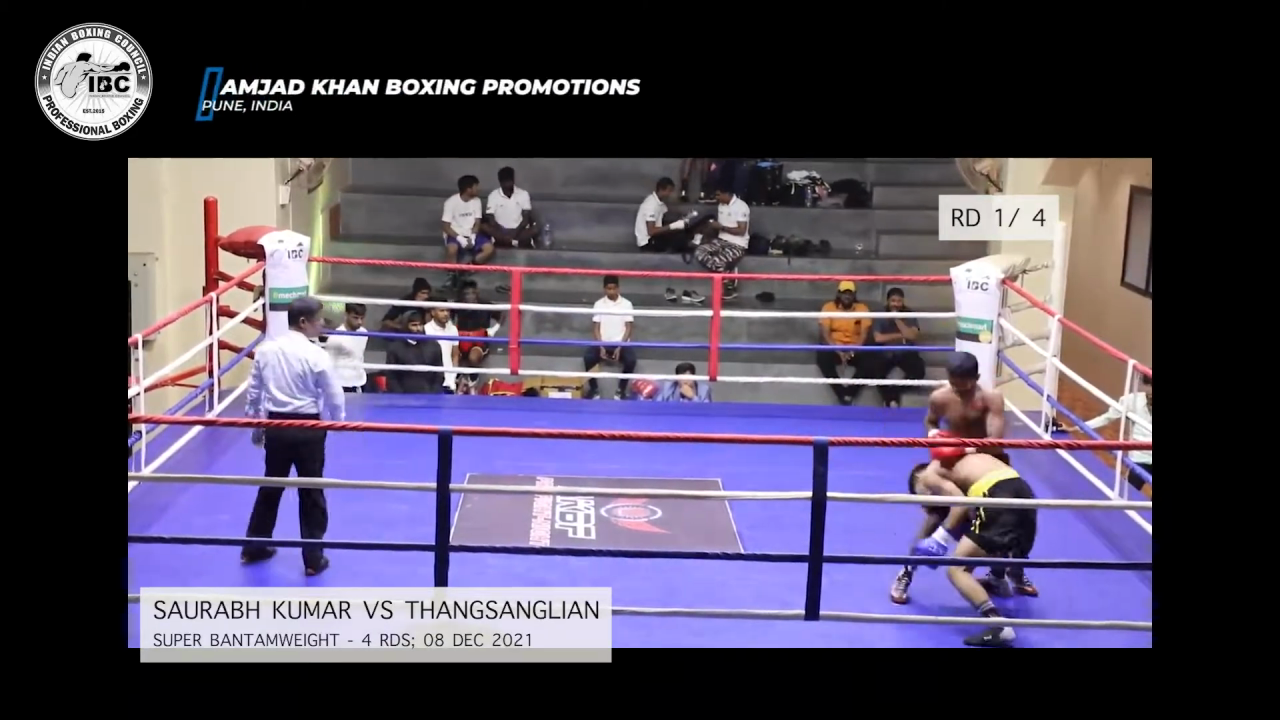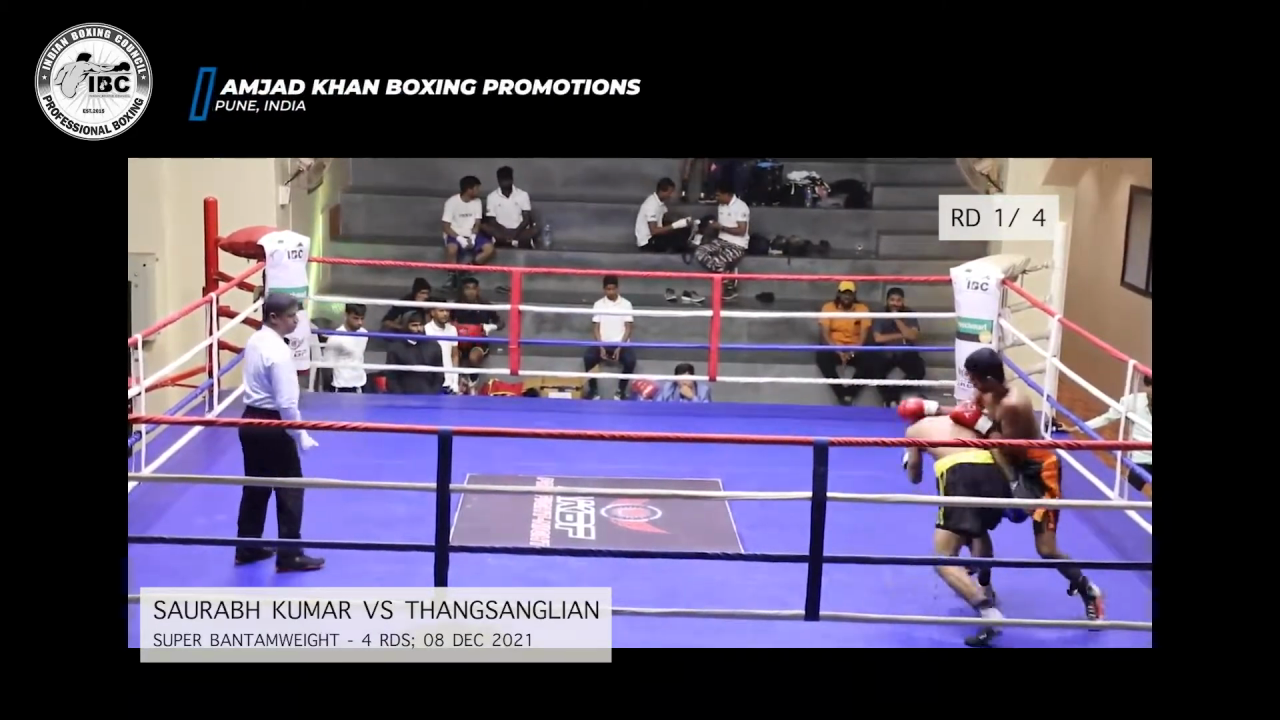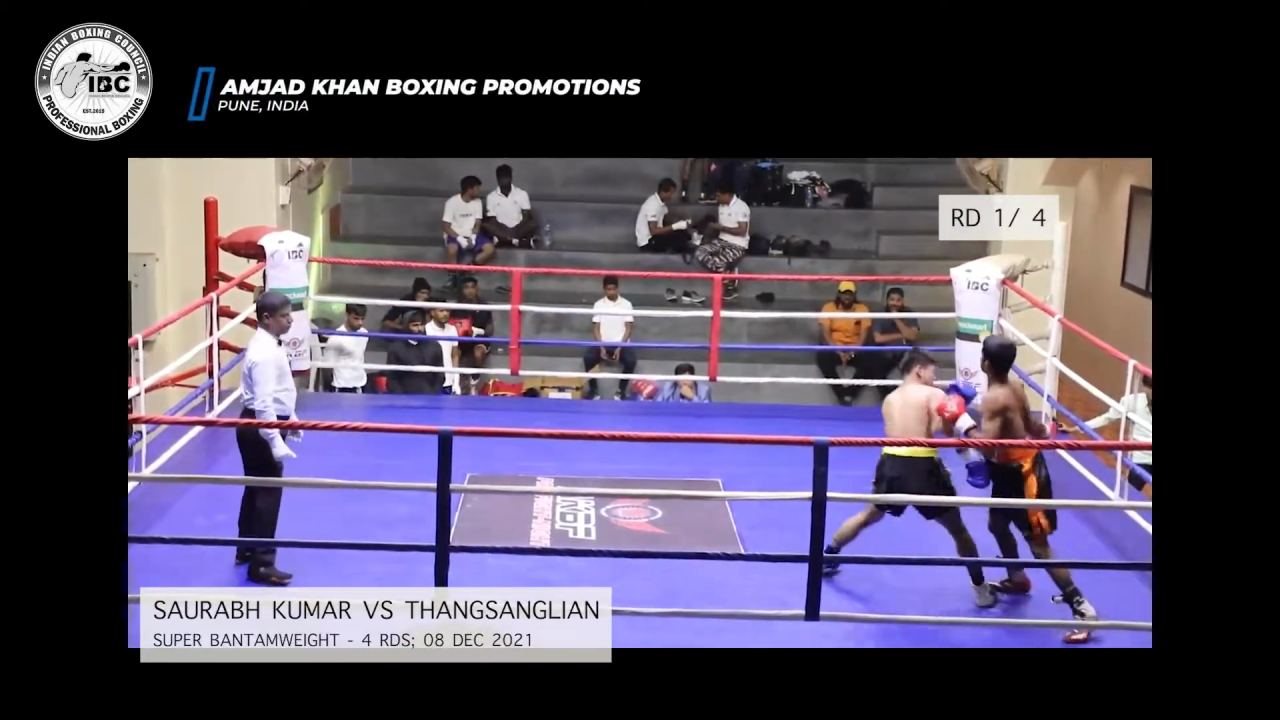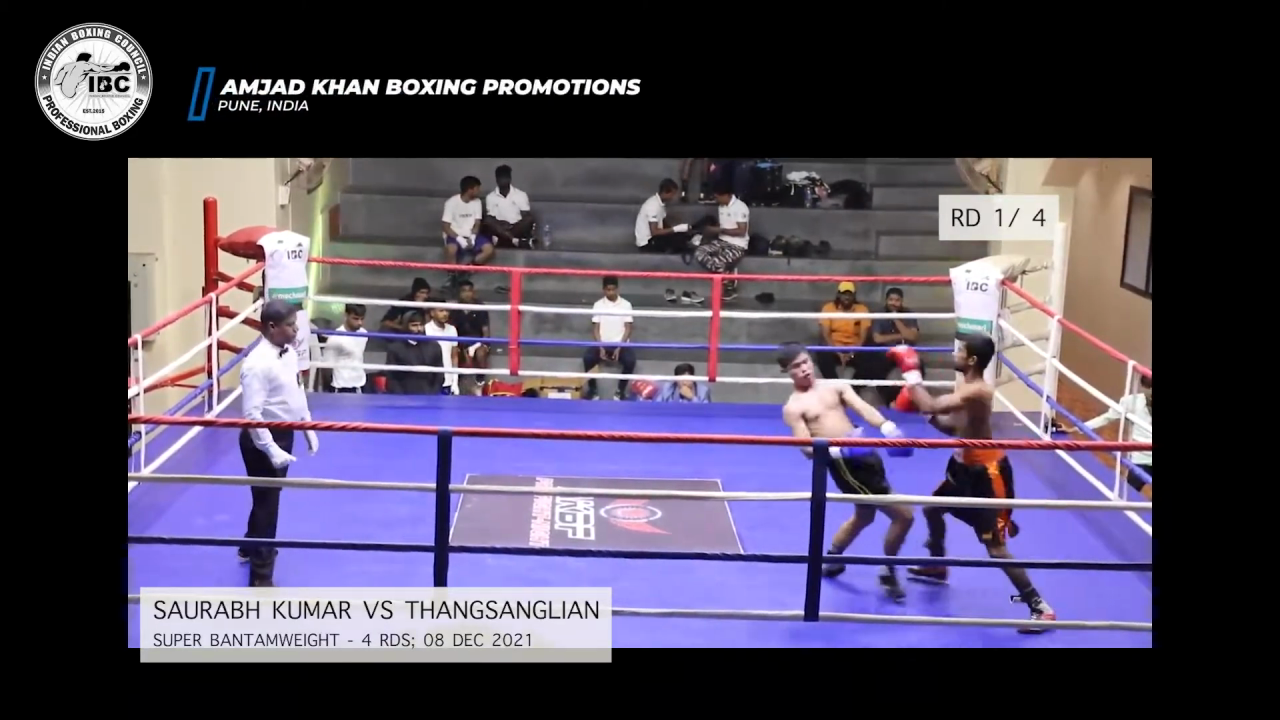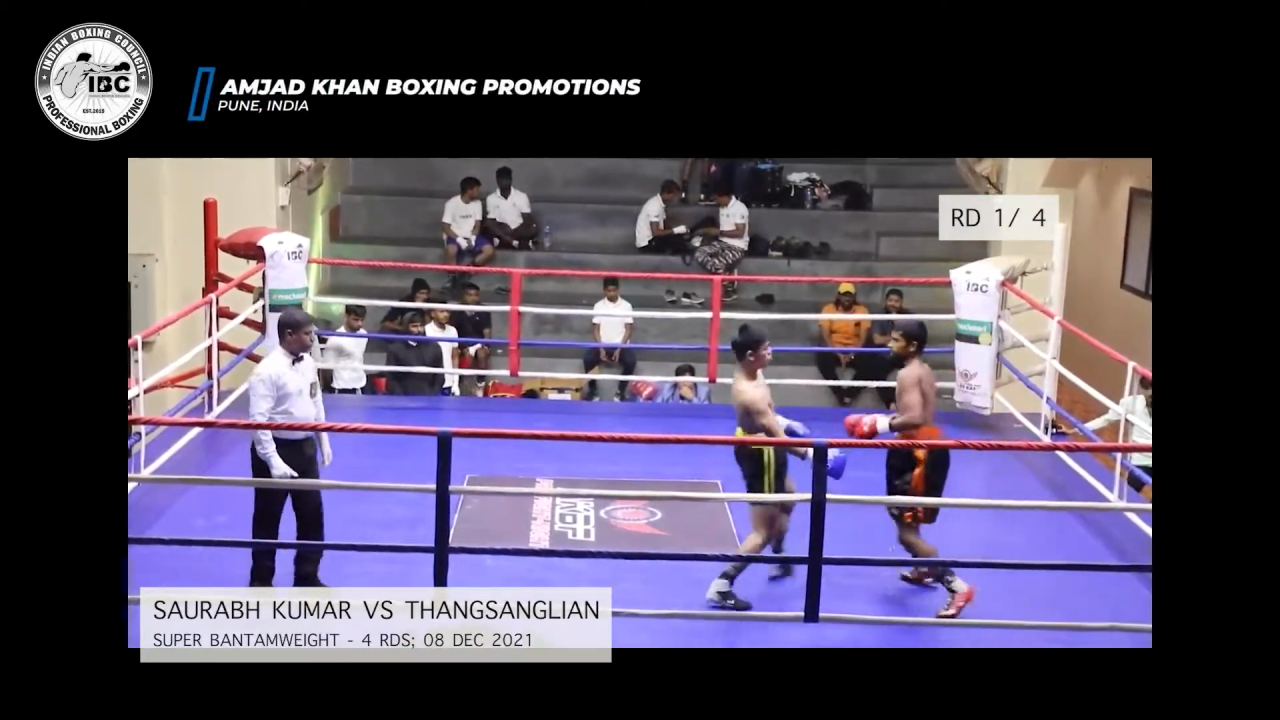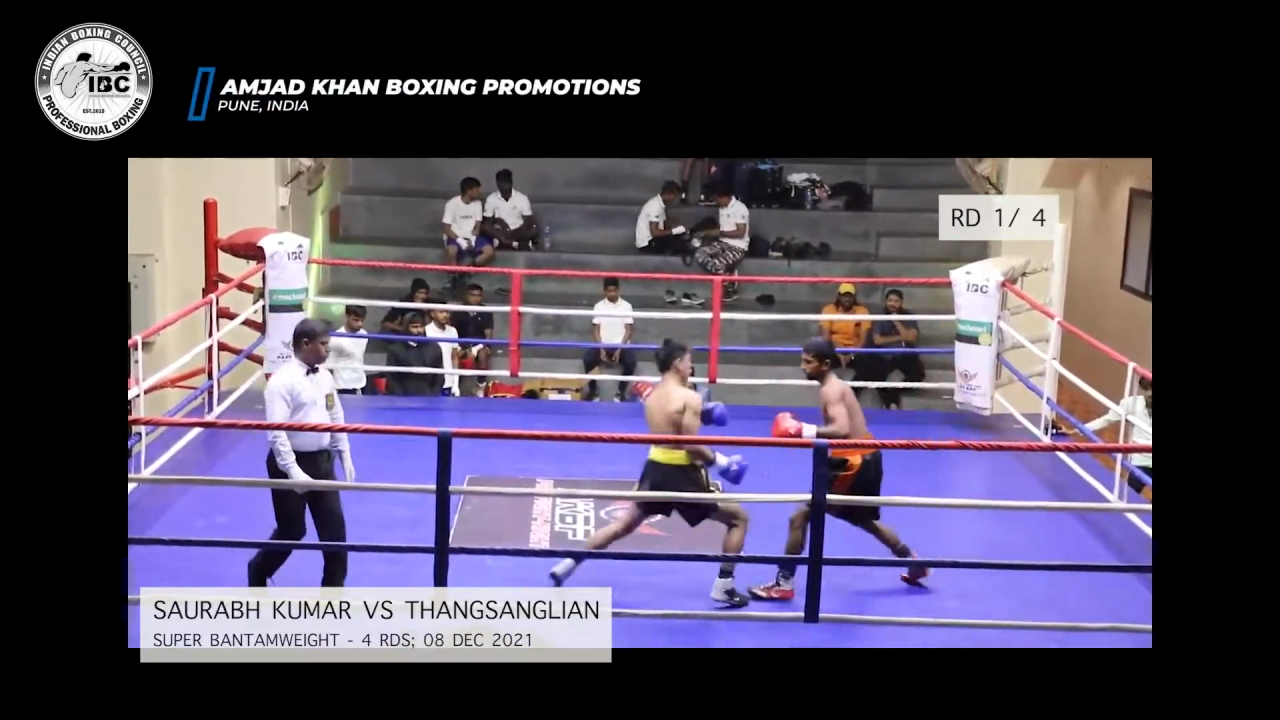
dt=0.3s
person 1, frame 1
left shoulder: (990, 398)
right shoulder: (940, 397)
left elbow: (996, 440)
right elbow: (930, 423)
right wrist: (935, 439)
left ankle: (1015, 575)
right ankle: (906, 573)
person 1, frame 2
left shoulder: (1014, 404)
right shoulder: (989, 395)
left elbow: (1006, 448)
right elbow: (967, 415)
left wrist: (983, 425)
right wrist: (928, 407)
left hip: (1039, 470)
right hip: (1012, 466)
left knee: (1046, 549)
left ankle: (1089, 593)
person 1, frame 3
left shoulder: (994, 399)
right shoulder: (1013, 390)
left elbow: (986, 446)
right elbow: (1033, 429)
left hip: (1022, 470)
right hip: (1008, 467)
left knee: (1039, 548)
right knee: (996, 525)
left ankle: (1083, 610)
right ankle: (1017, 578)
person 1, frame 4
left shoulder: (975, 392)
right shoulder: (969, 387)
left elbow: (931, 407)
right elbow: (951, 427)
left wrist: (911, 372)
right wrist: (935, 415)
left hip: (986, 473)
right hip: (966, 467)
left knee: (995, 548)
right knee: (931, 510)
left ankle: (1041, 607)
right ankle: (936, 566)
person 1, frame 5
left shoulder: (908, 374)
right shoulder: (924, 372)
left elbow: (915, 419)
left wrist: (880, 425)
right wrist: (885, 421)
left hip: (918, 455)
right hip: (926, 450)
left knee: (908, 534)
right knee: (900, 514)
left ankle: (957, 587)
right ankle: (923, 570)
person 1, frame 6
left shoulder: (830, 390)
right shoulder: (837, 386)
left elbow: (843, 431)
right elbow: (838, 428)
left wrist: (807, 433)
right wrist: (802, 430)
left hip: (851, 465)
right hip: (867, 460)
left knee: (799, 520)
right knee: (866, 521)
left ankle: (783, 584)
right ankle: (915, 565)
person 2, frame 1
left shoulder: (266, 349)
right shoulder: (316, 355)
left elbow: (253, 391)
right elbow: (334, 397)
right wrist: (337, 422)
left hip: (276, 427)
right hip: (308, 430)
left knee: (270, 488)
right knee: (312, 494)
left ankle: (254, 548)
right ankle: (313, 558)
person 2, frame 2
left shoulder: (256, 341)
right shoulder: (278, 352)
right elbow: (285, 401)
right wrist: (301, 436)
left hip: (252, 420)
right hip: (271, 425)
left knee: (256, 487)
right knee: (290, 488)
left ankle: (248, 548)
right ankle: (290, 554)
person 2, frame 3
left shoulder: (267, 344)
right shoulder: (265, 352)
right elbow: (263, 403)
left wrist: (291, 418)
right wrist: (276, 442)
left hip: (254, 426)
right hip: (261, 428)
left knee: (256, 490)
right knee: (268, 493)
left ankle: (247, 548)
right ankle: (261, 564)
person 2, frame 4
left shoulder: (289, 354)
right shoulder: (258, 363)
left elbow: (298, 394)
right elbow: (252, 413)
left wrist: (309, 429)
right wrist: (271, 450)
left hip: (284, 434)
right hip: (265, 441)
left knee: (270, 499)
right knee: (267, 502)
left ankle: (252, 546)
right ankle: (261, 576)
person 2, frame 5
left shoulder: (308, 364)
right shoulder: (268, 371)
right elbow: (258, 420)
left wrist: (323, 441)
right wrist: (273, 461)
left hip: (304, 448)
right hip: (276, 450)
left knee: (312, 512)
right knee: (268, 517)
left ankle: (307, 576)
right ankle: (261, 580)
person 2, frame 6
left shoulder: (324, 377)
right shoulder: (282, 381)
left elbow: (336, 417)
right elbow: (276, 432)
left wrist: (345, 455)
right wrist: (293, 471)
left hip: (321, 460)
right hip: (292, 465)
left knee: (334, 527)
right knee: (291, 530)
left ankle: (334, 587)
right ankle: (257, 575)
person 3, frame 1
left shoulder: (930, 475)
right shoulder: (947, 462)
left wrist: (941, 534)
left hip: (999, 498)
right hip: (1020, 490)
left knee: (955, 570)
left ankle: (999, 627)
person 3, frame 2
left shoulder: (915, 430)
left elbow: (914, 476)
left wrist: (907, 462)
left hip: (956, 475)
right hip: (988, 471)
left knee: (943, 562)
right knee: (979, 534)
left ankle: (989, 614)
right ankle: (982, 591)
person 3, frame 3
left shoulder: (889, 400)
right shoulder: (935, 395)
right elbow: (938, 431)
left hip: (890, 464)
right hip: (923, 466)
left knee: (868, 517)
right knee: (958, 529)
left ankle: (828, 560)
right ankle: (982, 590)
person 3, frame 4
left shoulder: (835, 387)
right shoulder: (793, 407)
left elbow: (863, 409)
right elbow: (808, 448)
left wrist: (887, 428)
right wrist: (837, 452)
left hip: (864, 453)
right hip: (845, 463)
left knee: (864, 516)
right knee: (904, 516)
left ankle: (829, 561)
right ankle: (889, 575)
person 3, frame 5
left shoulder: (750, 374)
right shoulder: (750, 393)
right elbow: (776, 436)
left wrist: (782, 421)
right wrist: (815, 453)
left hip: (759, 450)
right hip: (758, 454)
left knee: (786, 502)
right knee: (764, 531)
left ankle: (778, 562)
right ankle: (721, 587)
person 3, frame 6
left shoulder: (652, 395)
right shoulder: (689, 399)
right elbow: (694, 446)
left wrist: (702, 413)
right wrist: (719, 462)
left hip: (654, 470)
right hip: (683, 475)
left knee: (625, 525)
right knee: (738, 520)
left ankle: (566, 567)
right ankle: (723, 588)
